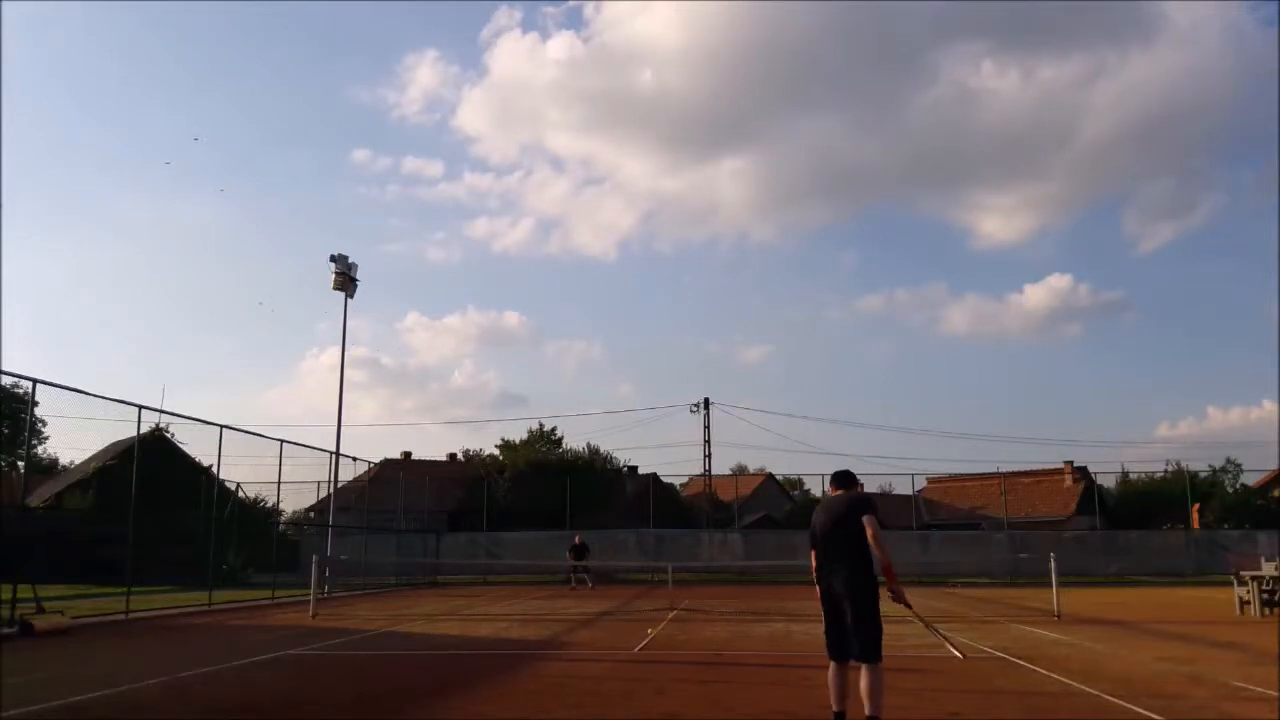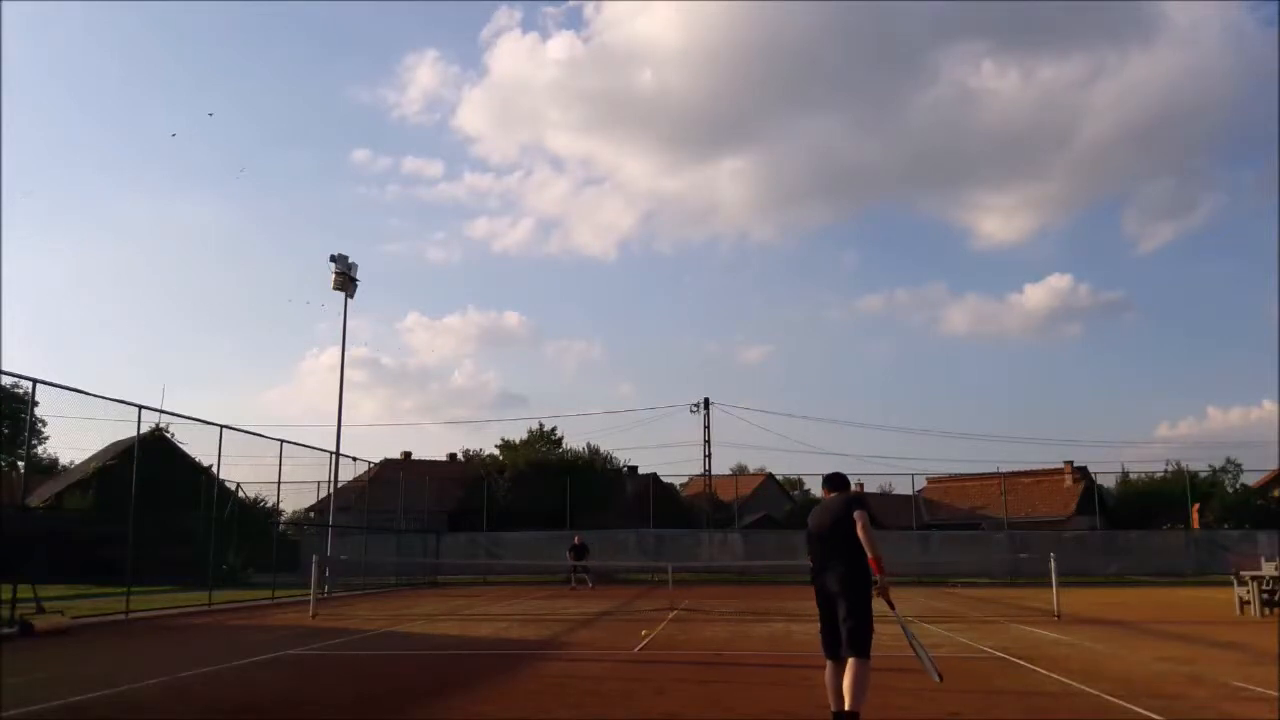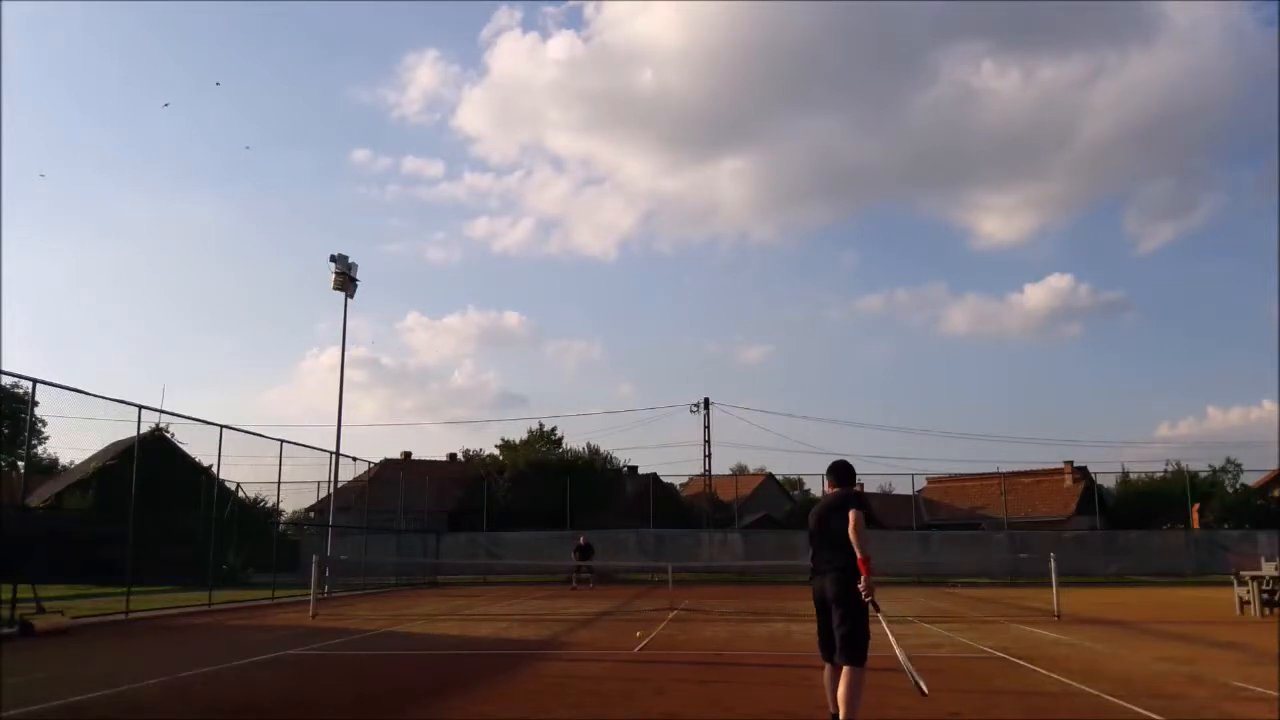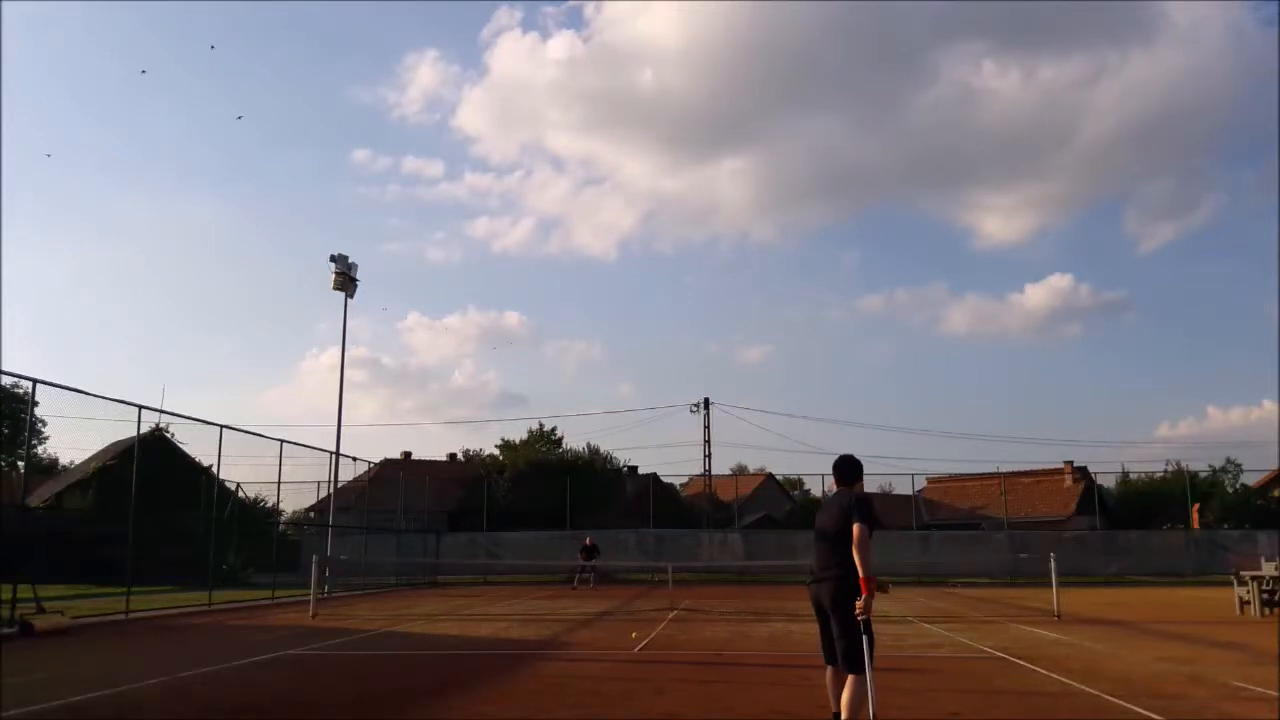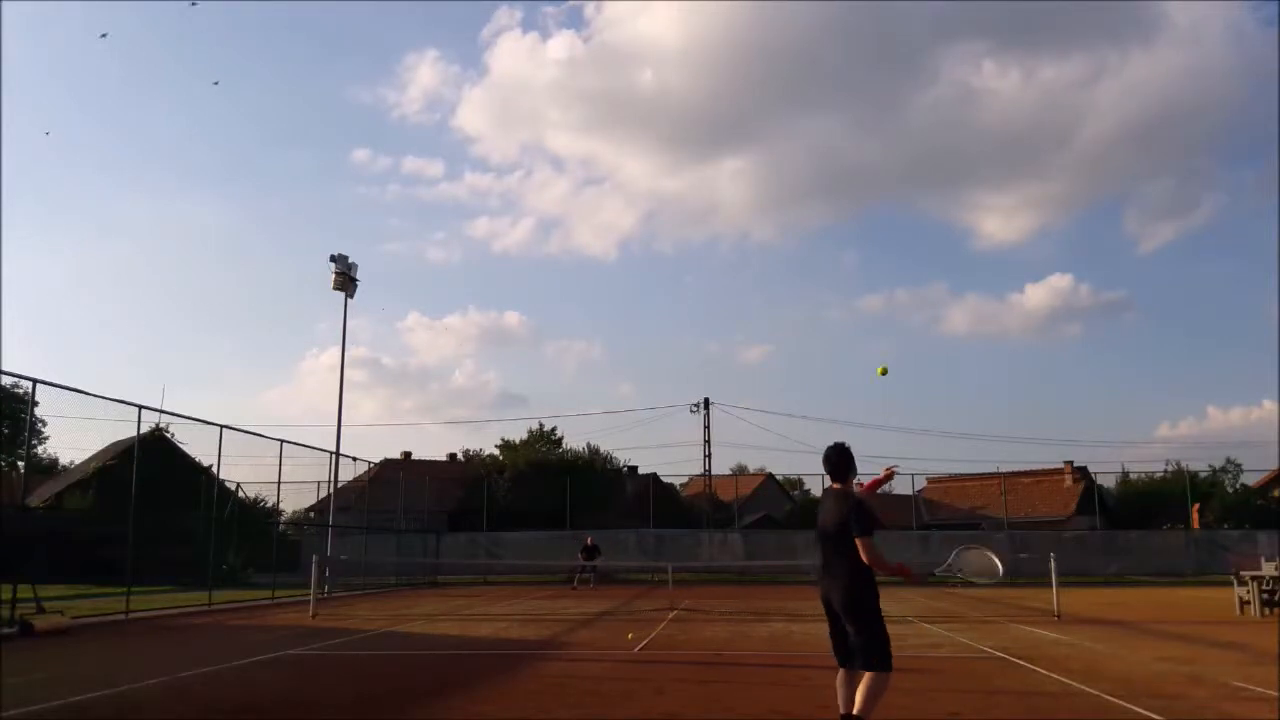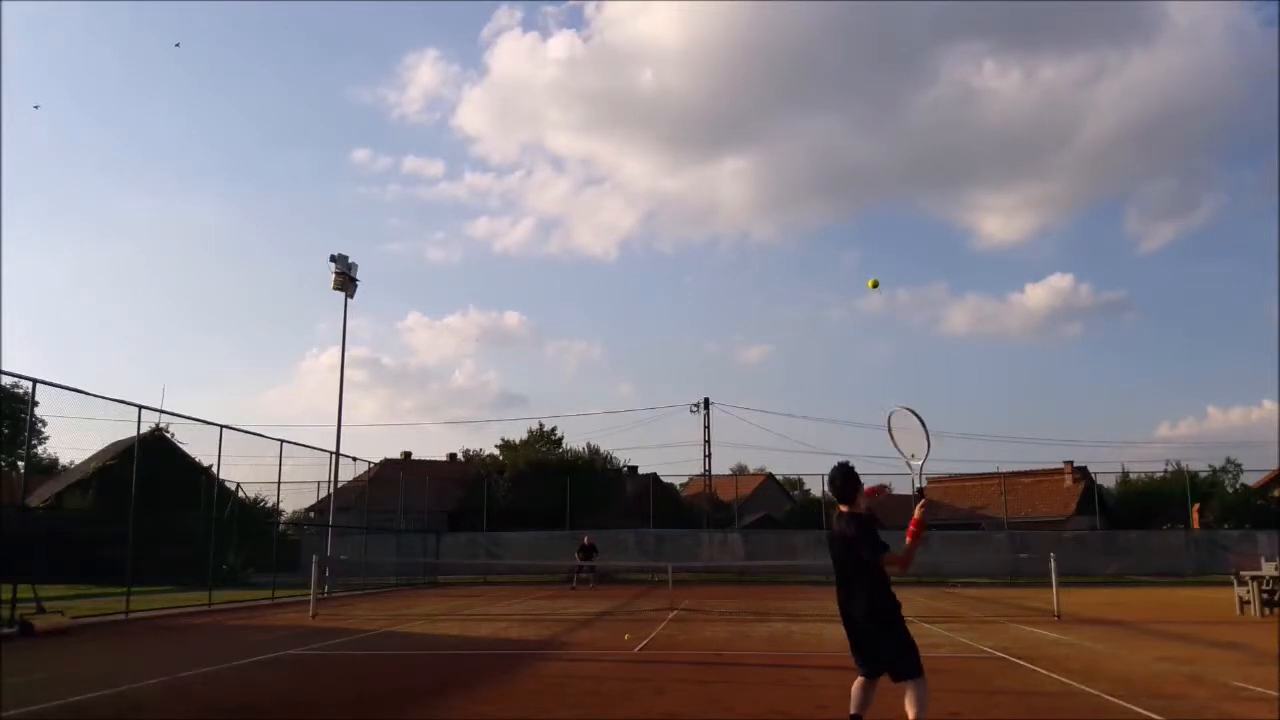
dt=0.3s
person 1, frame 1
left shoulder: (819, 510)
right shoulder: (861, 499)
right elbow: (872, 533)
right wrist: (891, 577)
left hip: (828, 584)
right hip: (857, 581)
left knee: (838, 658)
right knee: (869, 659)
person 1, frame 2
left shoulder: (814, 514)
right shoulder: (855, 499)
right elbow: (862, 526)
right wrist: (878, 569)
left hip: (823, 584)
right hip: (851, 578)
left knee: (834, 658)
right knee: (857, 655)
person 1, frame 3
left shoulder: (817, 509)
right shoulder: (855, 497)
right elbow: (855, 526)
right wrist: (866, 569)
left hip: (820, 584)
right hip: (846, 582)
left knee: (832, 660)
right knee: (853, 662)
person 1, frame 4
left shoulder: (826, 506)
right shoulder: (859, 501)
right elbow: (859, 541)
right wrist: (867, 589)
left hip: (819, 588)
right hip: (844, 589)
left knee: (835, 662)
right knee: (858, 669)
person 1, frame 5
left shoulder: (827, 498)
right shoulder: (856, 507)
right elbow: (869, 556)
left wrist: (879, 480)
right wrist: (899, 570)
left hip: (830, 592)
right hip: (857, 593)
left knee: (848, 665)
right knee: (878, 669)
person 1, frame 6
left shoulder: (840, 518)
right shoulder: (860, 528)
right elbow: (901, 563)
right wrist: (916, 525)
left hip: (850, 610)
right hip: (878, 610)
left knee: (868, 673)
right knee: (912, 677)
